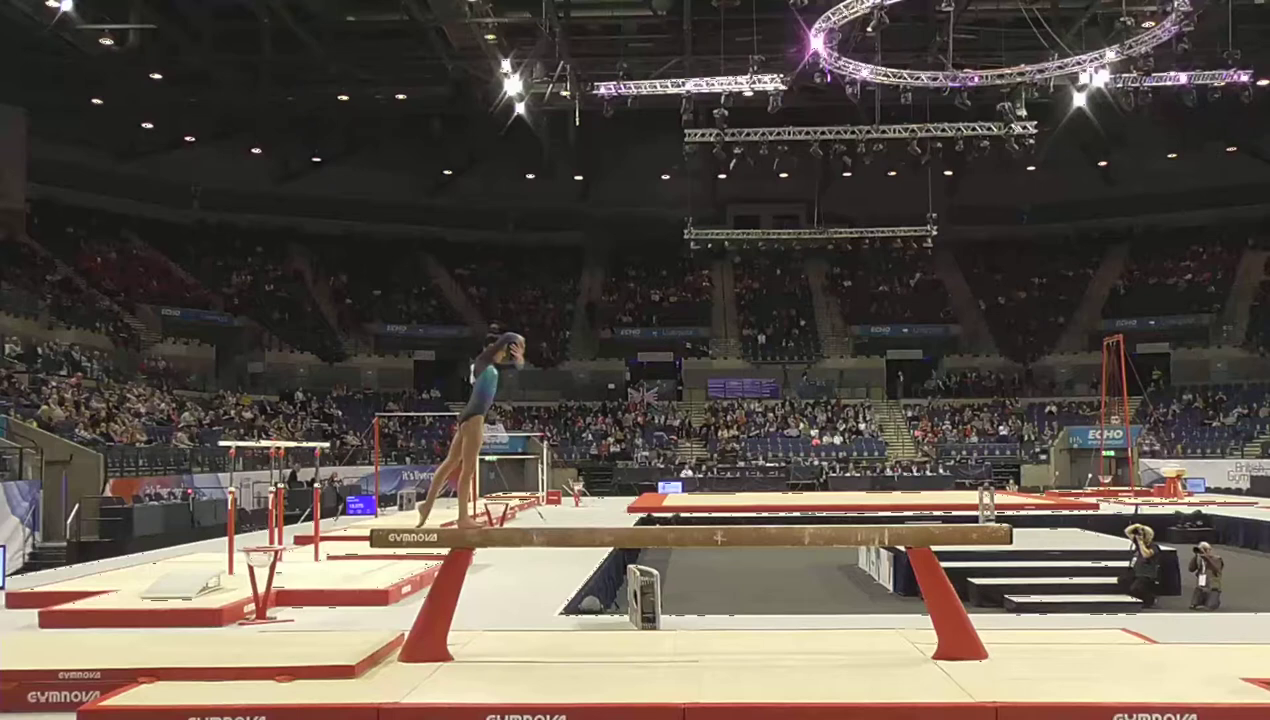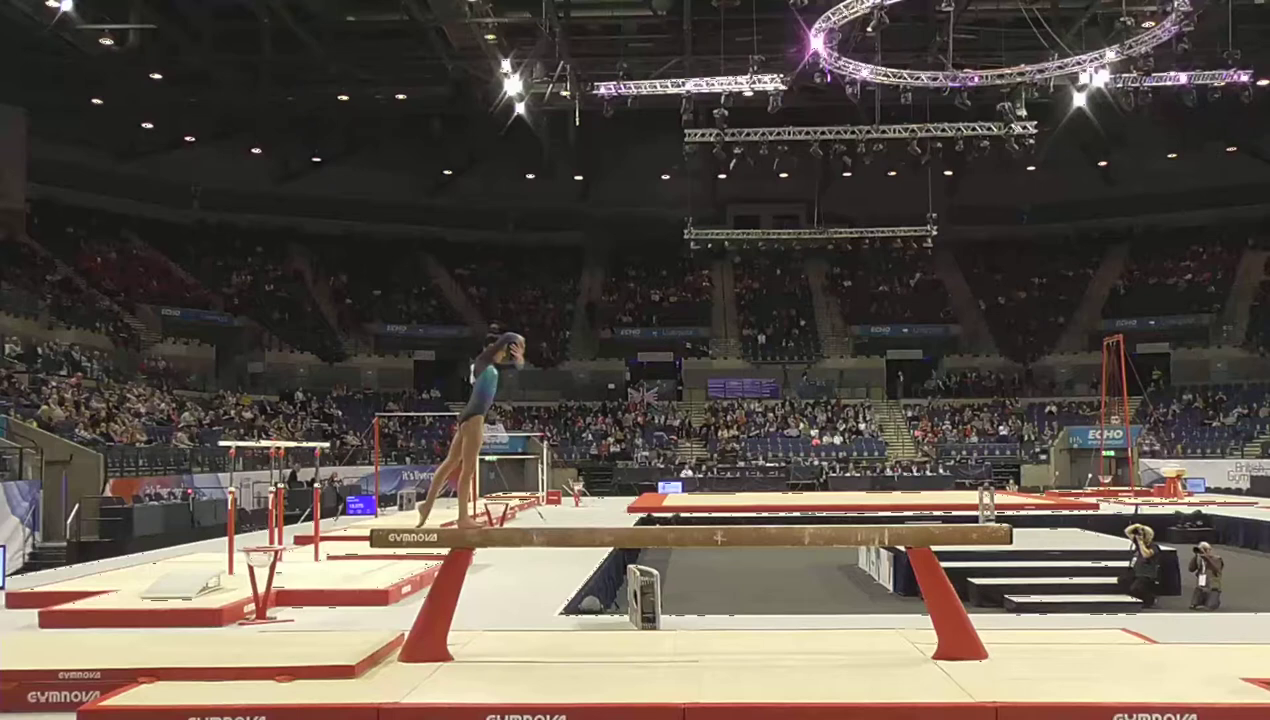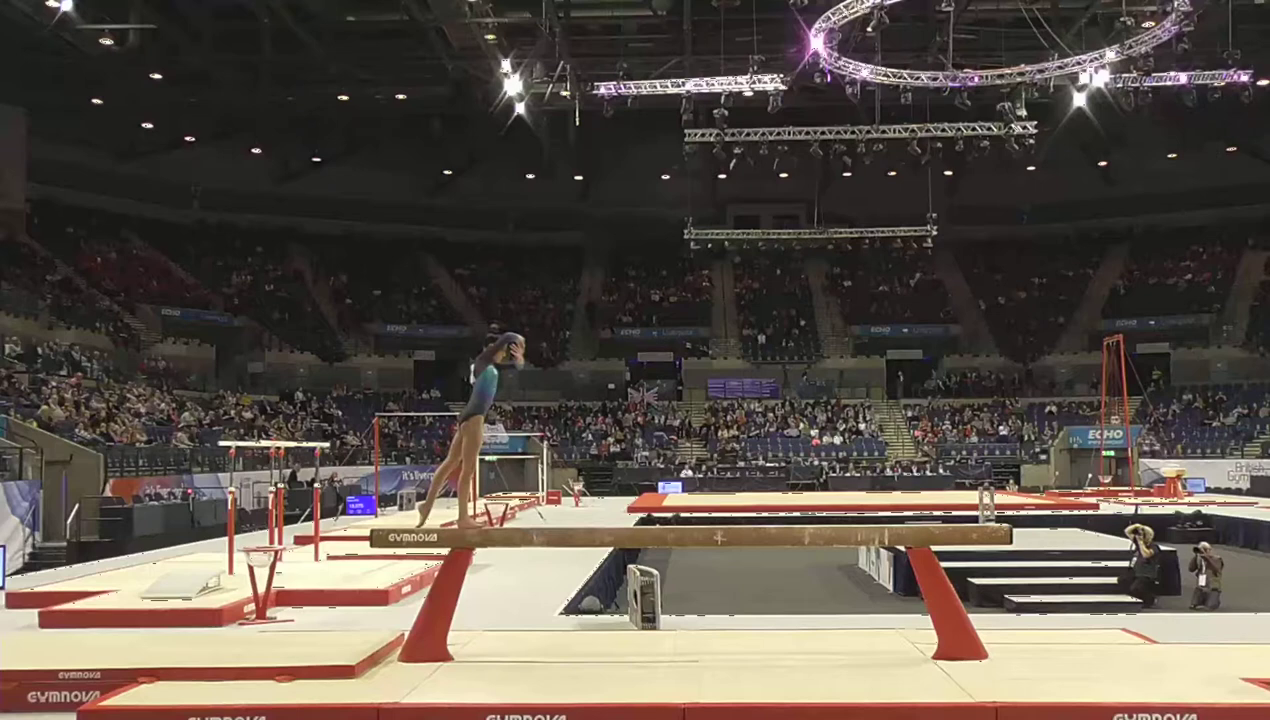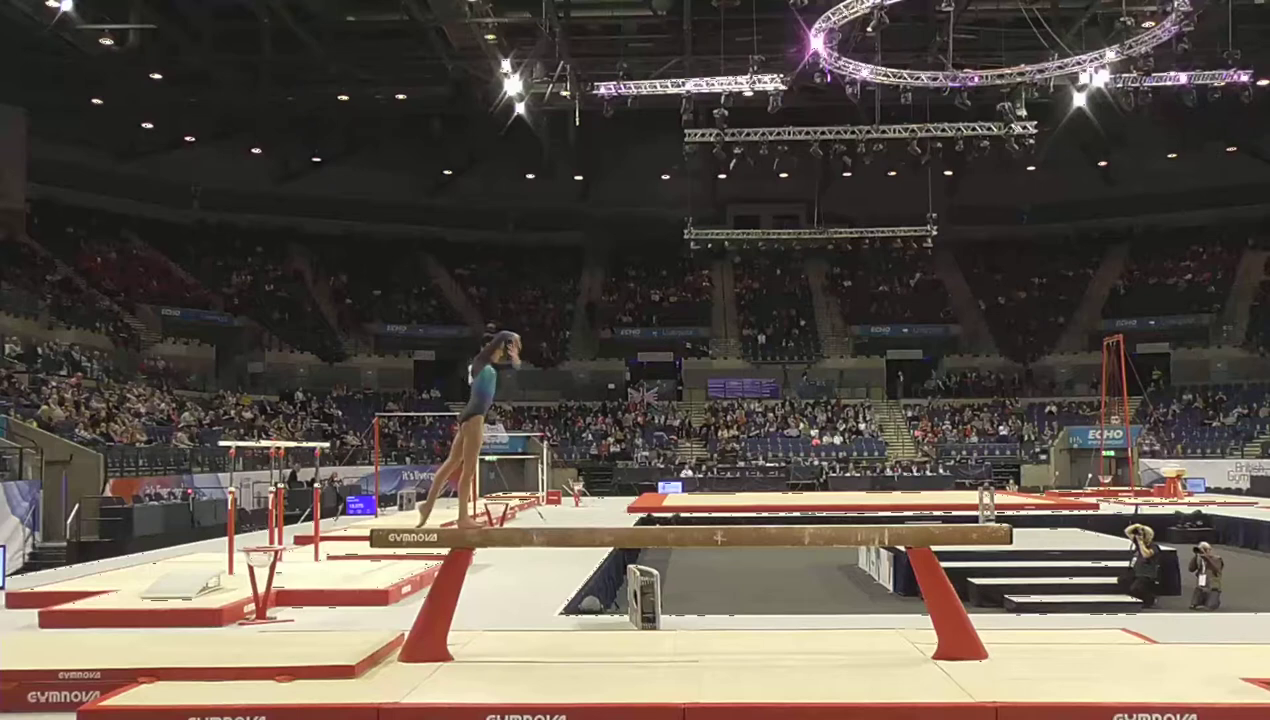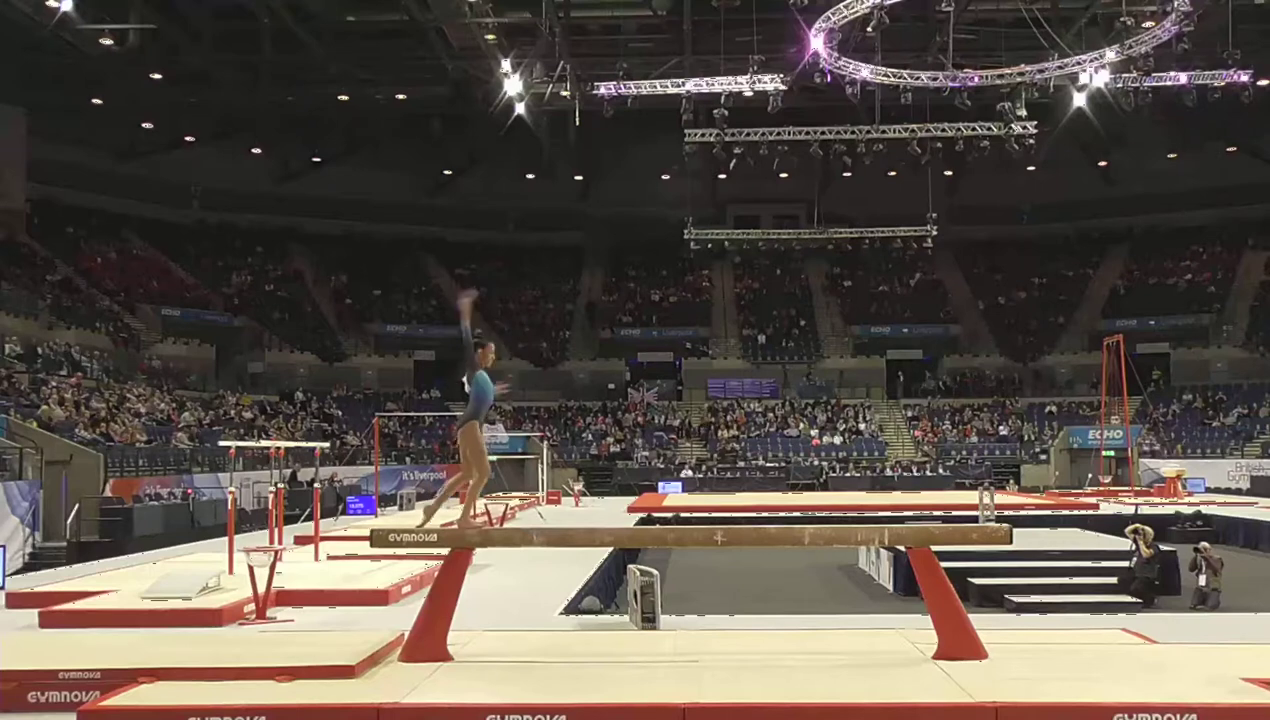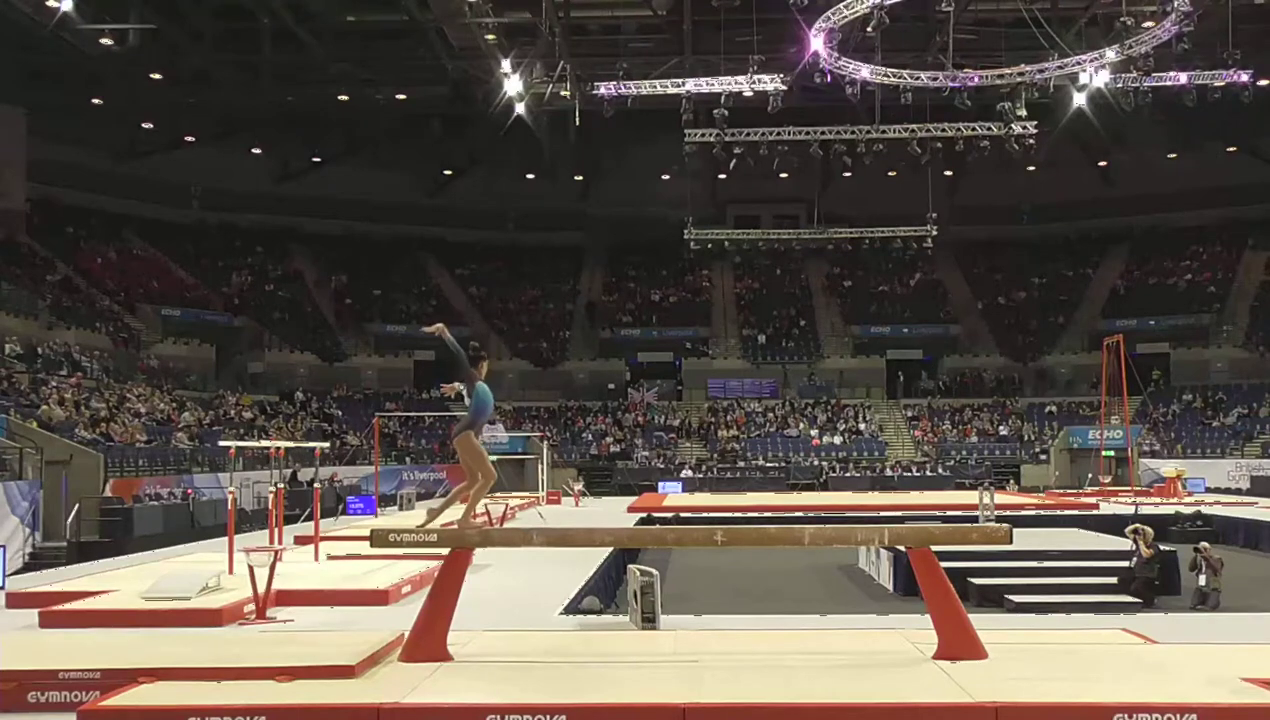
dt=0.2s
person 1, frame 1
left shoulder: (491, 366)
right shoulder: (482, 361)
left elbow: (516, 366)
right elbow: (506, 338)
left wrist: (518, 358)
right wrist: (518, 339)
left hip: (471, 418)
right hip: (473, 418)
left knee: (451, 462)
right knee: (468, 468)
left ankle: (427, 504)
right ankle: (463, 518)
person 1, frame 2
left shoulder: (491, 366)
right shoulder: (482, 361)
left elbow: (516, 365)
right elbow: (506, 338)
left wrist: (518, 358)
right wrist: (518, 339)
left hip: (470, 418)
right hip: (473, 418)
left knee: (451, 462)
right knee: (468, 468)
left ankle: (427, 504)
right ankle: (463, 518)
person 1, frame 3
left shoulder: (491, 367)
right shoulder: (482, 361)
left elbow: (516, 366)
right elbow: (506, 339)
left wrist: (519, 358)
right wrist: (518, 339)
left hip: (471, 418)
right hip: (473, 418)
left knee: (451, 462)
right knee: (469, 468)
left ankle: (427, 504)
right ankle: (463, 517)
person 1, frame 4
left shoulder: (489, 366)
right shoulder: (480, 361)
left elbow: (513, 366)
right elbow: (501, 337)
left wrist: (515, 357)
right wrist: (514, 337)
left hip: (471, 418)
right hip: (473, 418)
left knee: (452, 463)
right knee: (469, 468)
left ankle: (428, 504)
right ankle: (463, 517)
person 1, frame 5
left shoulder: (481, 375)
right shoulder: (473, 369)
right elbow: (467, 338)
left wrist: (492, 392)
right wrist: (465, 311)
left hip: (473, 425)
right hip: (469, 425)
left knee: (466, 473)
right knee: (482, 471)
left ankle: (433, 507)
right ankle: (465, 517)
person 1, frame 6
left shoulder: (477, 384)
right shoulder: (472, 379)
right elbow: (459, 354)
right wrist: (443, 331)
left hip: (469, 436)
right hip: (466, 435)
left knee: (472, 481)
right knee: (489, 476)
left ankle: (436, 511)
right ankle: (465, 518)
